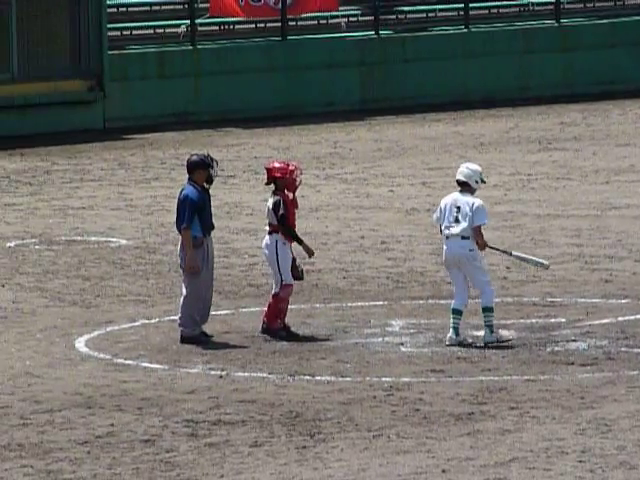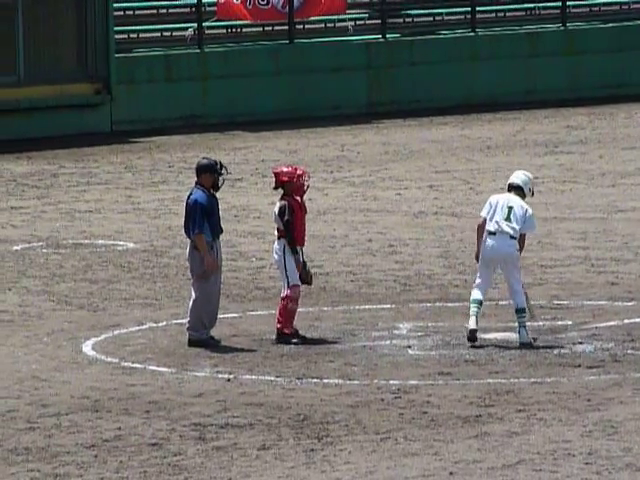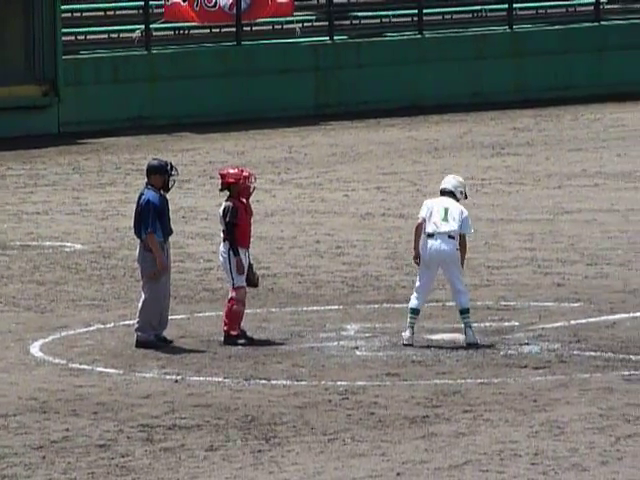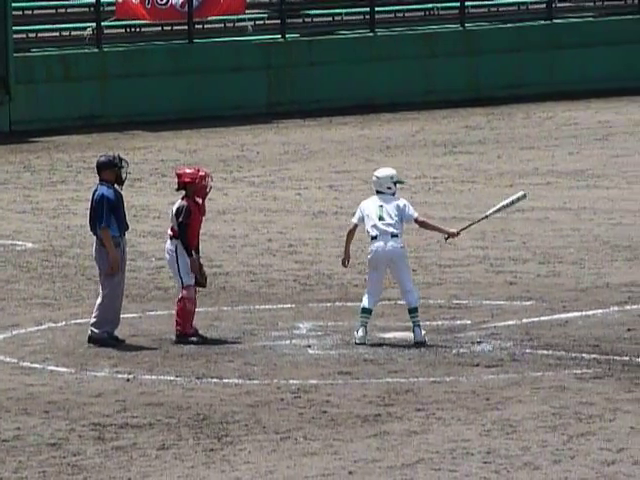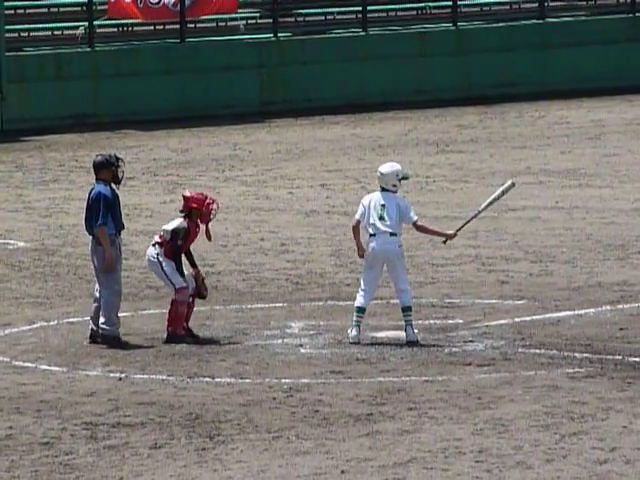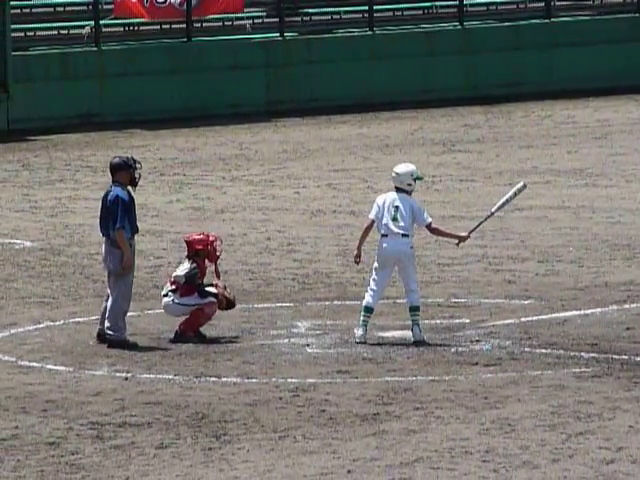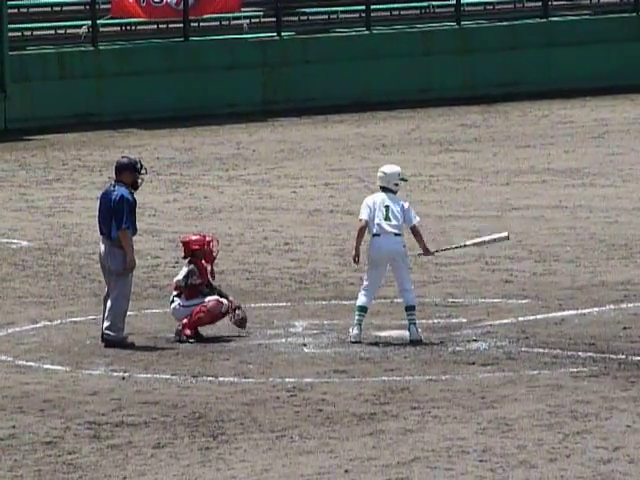
dt=0.5s
person 1, frame 1
left shoulder: (202, 190)
right shoulder: (189, 194)
right elbow: (185, 227)
right wrist: (189, 254)
left hip: (205, 242)
right hip: (195, 246)
left knee: (205, 289)
right knee: (192, 290)
left ankle: (197, 327)
right ankle: (188, 331)
person 1, frame 2
left shoulder: (208, 195)
right shoulder: (198, 198)
right elbow: (197, 232)
right wrist: (207, 257)
left hip: (213, 246)
right hip: (203, 249)
left knee: (212, 293)
right knee: (202, 293)
left ankle: (204, 331)
right ankle: (196, 335)
person 1, frame 3
left shoulder: (156, 195)
right shoulder: (150, 198)
right elbow: (149, 232)
right wrist: (159, 257)
left hip: (161, 248)
right hip: (152, 251)
left knee: (162, 293)
right knee: (151, 294)
left ankle: (156, 333)
right ankle: (143, 336)
person 1, frame 4
left shoulder: (111, 191)
right shoulder: (104, 194)
right elbow: (103, 227)
right wrist: (112, 252)
left hip: (116, 244)
right hip: (109, 246)
left knee: (115, 292)
right knee: (110, 292)
left ankle: (107, 331)
right ankle: (97, 332)
person 1, frame 5
left shoulder: (105, 190)
right shoulder: (102, 192)
right elbow: (100, 224)
right wrist: (108, 250)
left hip: (109, 244)
right hip: (105, 245)
left knee: (103, 290)
right knee: (111, 290)
left ankle: (96, 331)
right ankle: (108, 332)
person 1, frame 6
left shoulder: (112, 192)
right shoulder: (119, 195)
right elbow: (118, 228)
right wrist: (127, 253)
left hip: (112, 246)
right hip: (119, 248)
left knee: (114, 292)
right knee: (121, 294)
left ankle: (105, 330)
right ankle: (115, 335)
person 1, frame 7
left shoulder: (107, 192)
right shoulder: (124, 195)
right elbow: (123, 228)
right wrist: (130, 255)
left hip: (106, 245)
right hip: (118, 248)
left knee: (112, 292)
right knee: (120, 295)
left ankle: (109, 331)
right ankle: (113, 336)
person 2, frame 1
left shoulder: (445, 201)
right shoulder: (476, 203)
left elbow: (440, 229)
right elbow: (477, 232)
right wrist: (482, 244)
left hip: (448, 249)
right hip: (467, 249)
left knee: (460, 293)
right knee: (486, 290)
left ankle: (454, 334)
right ankle: (490, 333)
person 2, frame 2
left shoulder: (495, 199)
right shoulder: (526, 209)
left elbow: (481, 224)
right elbow: (522, 239)
left wrist: (478, 247)
right wrist: (516, 256)
left hip: (489, 244)
right hip: (510, 247)
left knee: (480, 286)
right knee: (517, 291)
left ankle: (473, 319)
right ankle: (523, 333)
person 2, frame 3
left shoulder: (430, 202)
right shoulder: (461, 210)
left elbow: (419, 224)
right elbow: (462, 239)
left wrist: (416, 249)
right wrist: (461, 264)
left hip: (429, 247)
right hip: (450, 249)
left knee: (420, 291)
right knee: (460, 292)
left ankle: (409, 332)
right ankle: (469, 333)
person 2, frame 4
left shoulder: (365, 204)
right shoulder: (399, 202)
left elbow: (352, 229)
right elbow: (421, 222)
left wrist: (346, 252)
right wrist: (446, 232)
left hip: (376, 248)
right hip: (396, 247)
left knee: (372, 291)
right knee: (408, 290)
left ankle: (361, 332)
right ankle: (417, 331)
person 2, frame 5
left shoulder: (368, 199)
right shoulder: (400, 202)
left elbow: (355, 225)
right elbow: (418, 226)
left wrist: (359, 246)
right wrist: (445, 234)
left hip: (373, 245)
right hip: (393, 246)
left knee: (365, 289)
right knee: (403, 288)
left ankle: (355, 330)
right ankle: (409, 330)
person 2, frame 6
left shoulder: (382, 199)
right shoulder: (413, 203)
left elbow: (369, 225)
right elbow: (432, 228)
left wrist: (359, 248)
right wrist: (458, 237)
left hip: (385, 246)
right hip: (405, 247)
left knee: (374, 289)
right knee: (412, 289)
left ankle: (361, 330)
right ankle: (416, 330)
person 2, frame 7
left shoulder: (370, 200)
right shoulder: (402, 203)
left elbow: (363, 225)
right elbow: (414, 229)
left wrist: (357, 249)
right wrist: (425, 248)
left hip: (377, 245)
right hip: (397, 244)
left knee: (368, 289)
right knee: (407, 288)
left ankle: (356, 330)
right ankle: (414, 330)
person 3, frame 1
left shoulder: (284, 197)
right shoulder: (278, 200)
right elbow: (286, 226)
left wrist: (291, 254)
right wrist: (303, 245)
left hip: (282, 245)
right hip: (276, 245)
left knee: (282, 286)
right knee: (285, 285)
left ankle: (279, 324)
right ankle: (269, 324)
person 3, frame 2
left shoulder: (295, 202)
right shoulder: (285, 204)
right elbow: (288, 232)
left wrist: (299, 256)
right wrist: (297, 256)
left hip: (293, 250)
right hip: (285, 249)
left knee: (290, 289)
right knee: (292, 288)
left ankle: (288, 328)
right ankle: (282, 331)
person 3, frame 3
left shoulder: (242, 204)
right shoulder: (230, 206)
right elbow: (230, 234)
left wrist: (246, 258)
right wrist: (237, 258)
left hip: (241, 251)
right hip: (231, 252)
left knee: (239, 291)
right knee: (238, 291)
left ankle: (236, 329)
right ankle: (230, 333)
person 3, frame 4
left shoulder: (196, 204)
right shoulder: (184, 205)
right elbow: (182, 234)
left wrist: (197, 257)
right wrist: (192, 258)
left hip: (186, 250)
right hip: (178, 249)
left knee: (191, 289)
right knee: (187, 289)
left ankle: (188, 328)
right ankle: (182, 332)
person 3, frame 5
left shoulder: (193, 225)
right shoulder: (184, 227)
left elbow: (184, 249)
right elbow: (176, 255)
left wrist: (196, 269)
right wrist: (184, 278)
left hip: (164, 256)
right hip: (157, 255)
left knee: (191, 288)
right knee: (182, 288)
left ankle: (183, 327)
right ankle: (174, 332)
person 3, frame 6
left shoulder: (197, 262)
right shoulder: (195, 267)
left elbow: (197, 286)
right elbow: (201, 292)
left wrist: (214, 284)
right wrist: (217, 295)
left hip: (178, 297)
right hip: (173, 302)
left knee: (214, 296)
right knee: (211, 303)
left ankle: (192, 330)
right ankle: (183, 332)
person 3, frame 7
left shoulder: (200, 266)
right shoulder: (192, 268)
left elbow: (210, 286)
right elbow: (203, 291)
left wrist: (229, 299)
left hip: (190, 305)
right hip: (180, 307)
left knee: (225, 306)
right knee: (216, 303)
left ankle: (192, 327)
right ankle: (184, 328)
